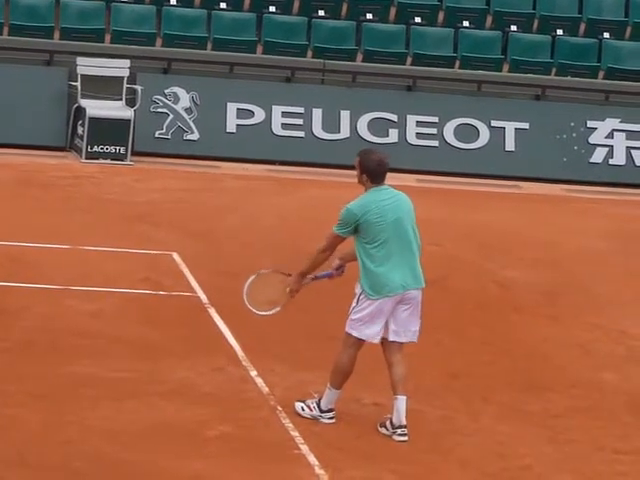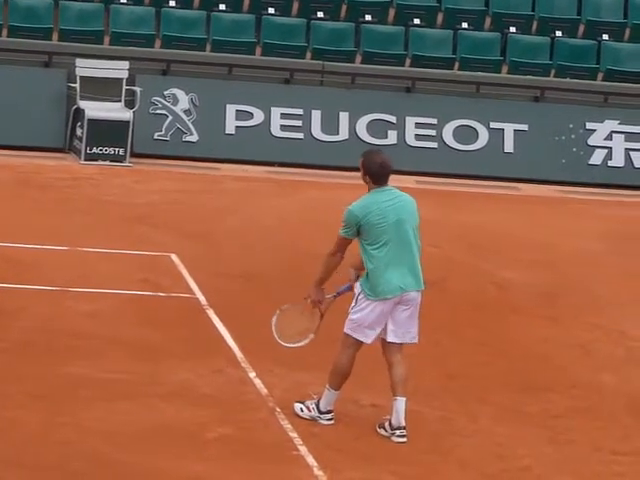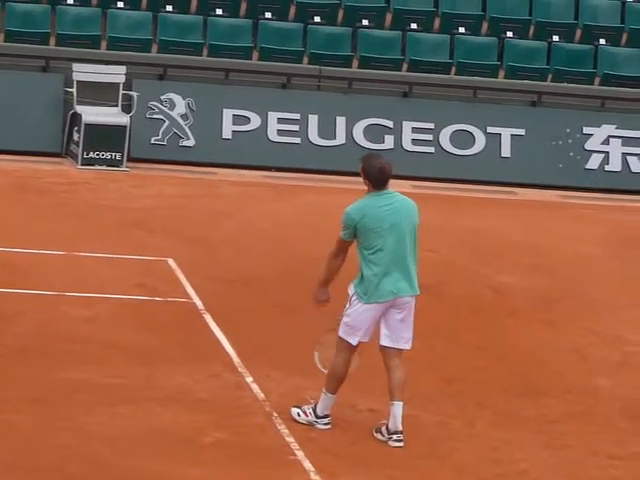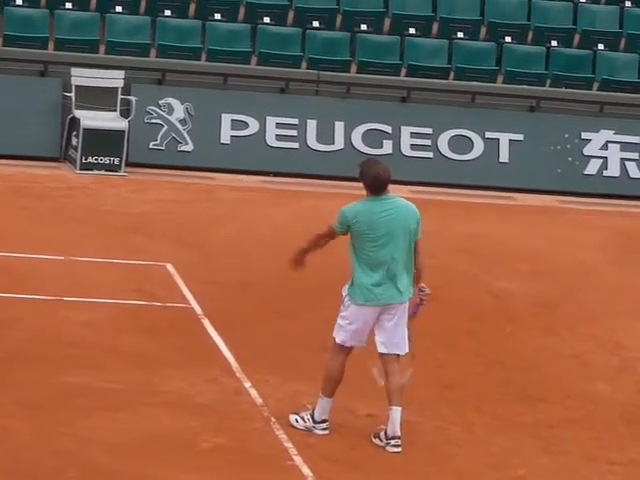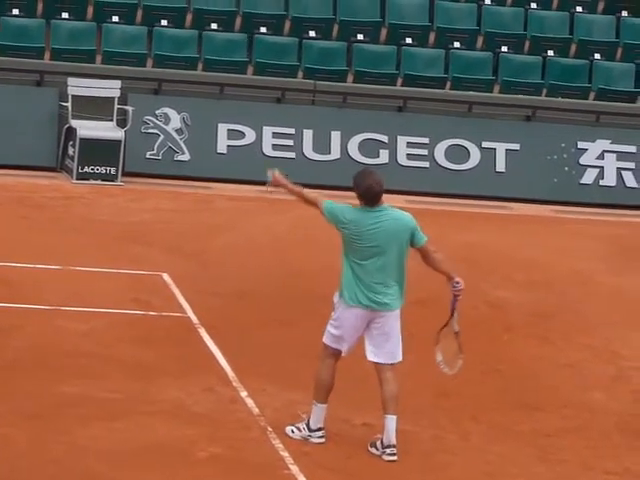
dt=0.4s
person 1, frame 1
left shoulder: (357, 209)
right shoulder: (404, 200)
left elbow: (326, 249)
left wrist: (299, 276)
right wrist: (346, 259)
left hip: (379, 288)
right hip: (411, 285)
left knee: (351, 345)
right knee: (394, 350)
left ankle: (325, 407)
right ankle: (399, 422)
person 1, frame 2
left shoulder: (358, 210)
right shoulder: (409, 202)
left elbow: (336, 254)
left wrist: (317, 286)
left hip: (378, 289)
right hip: (411, 287)
left knee: (349, 346)
right knee: (394, 352)
left ankle: (324, 408)
right ankle: (398, 423)
person 1, frame 3
left shoulder: (356, 211)
right shoulder: (411, 207)
left elbow: (338, 255)
left wrist: (322, 286)
left hip: (371, 292)
right hip: (405, 291)
left knee: (344, 349)
right knee: (393, 356)
left ankle: (321, 412)
right ankle: (395, 427)
person 1, frame 4
left shoulder: (352, 212)
right shoulder: (411, 211)
left elbow: (325, 237)
right elbow: (415, 253)
left wrist: (302, 252)
right wrist: (417, 281)
left hip: (363, 296)
right hip: (398, 296)
left knee: (339, 352)
right knee: (391, 361)
left ankle: (319, 417)
right ankle: (393, 432)
person 1, frame 5
left shoulder: (346, 217)
right shoulder: (405, 221)
left elbow: (314, 200)
right elbow: (430, 255)
left wrist: (283, 183)
right wrist: (452, 278)
left hip: (353, 303)
right hip: (388, 305)
left knee: (328, 357)
right knee: (387, 370)
left ankle: (315, 426)
right ankle: (389, 442)
